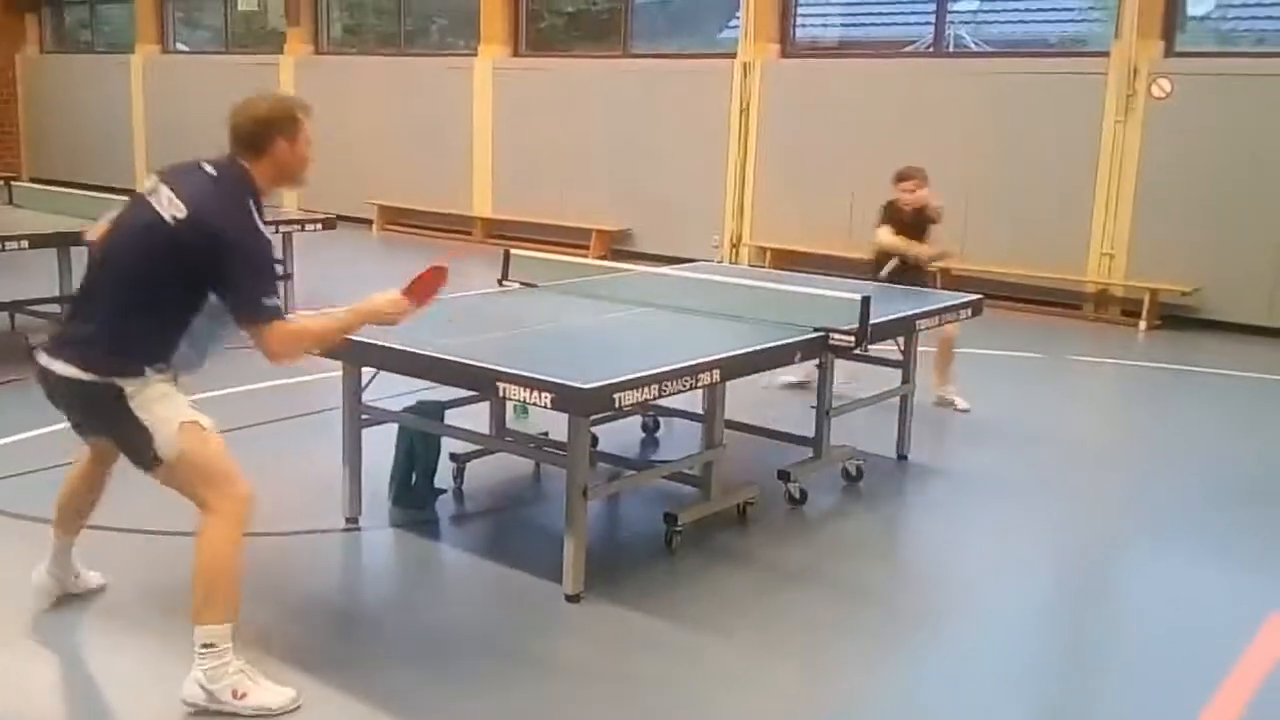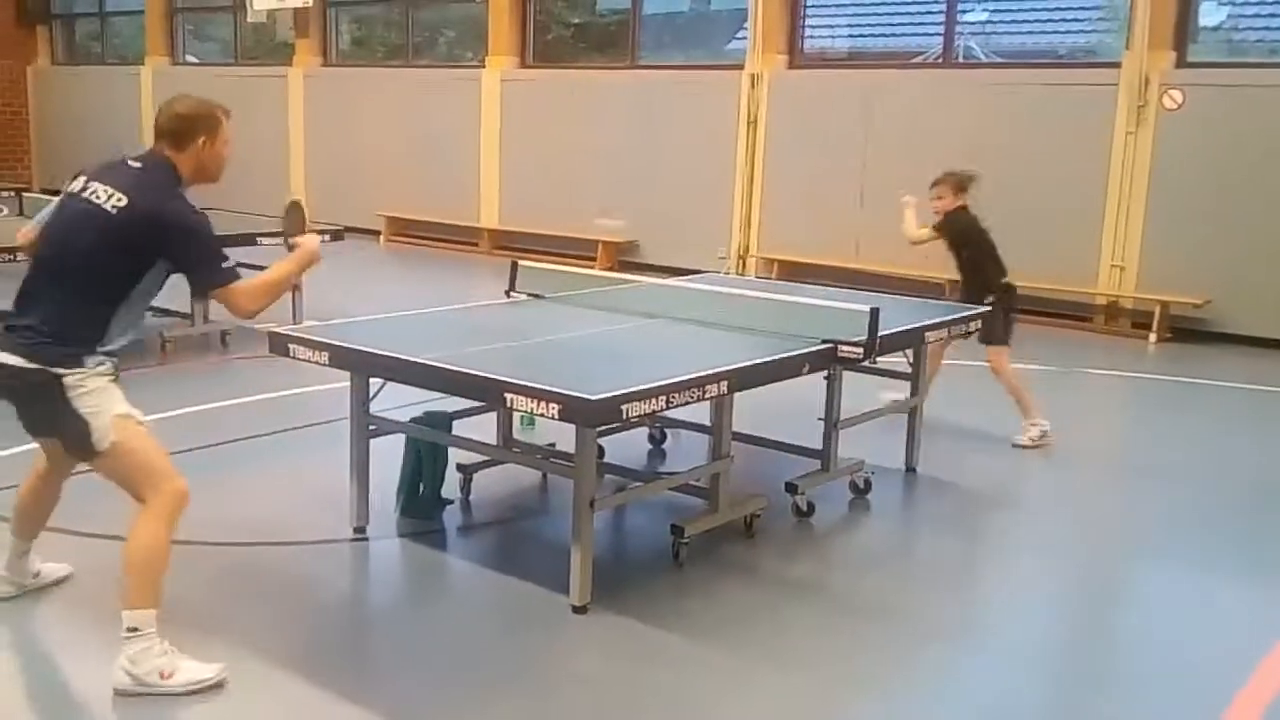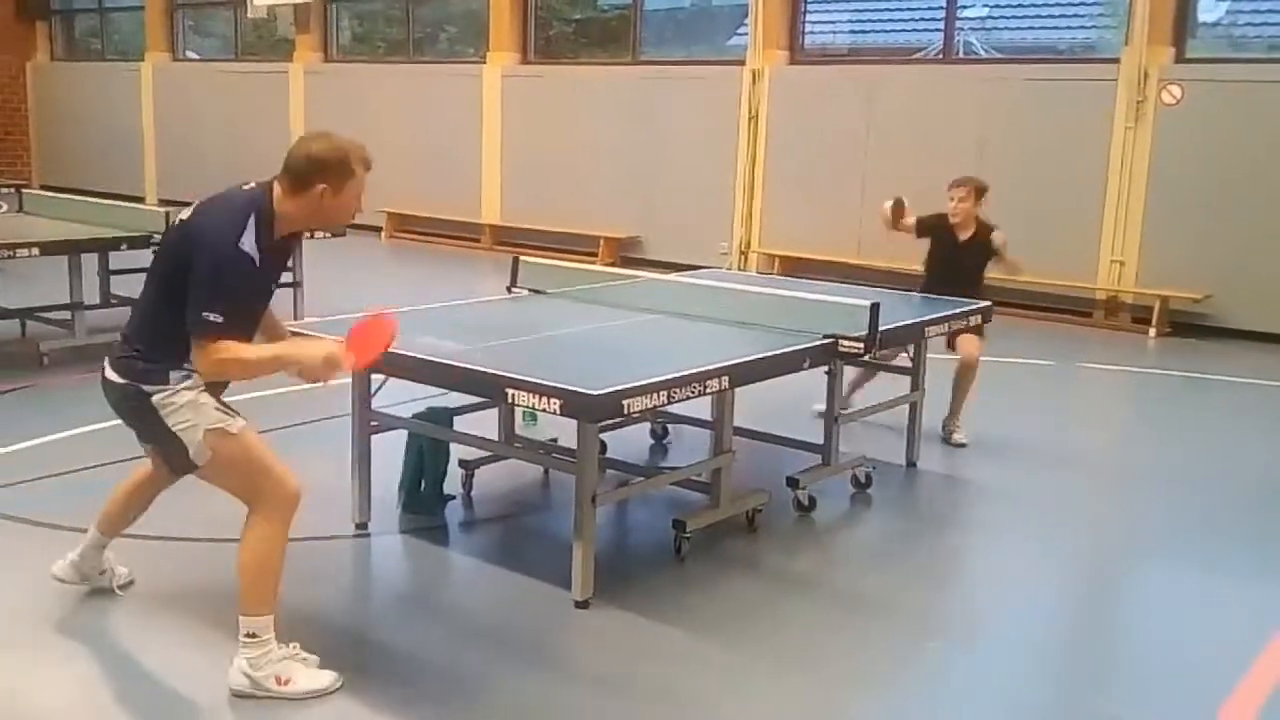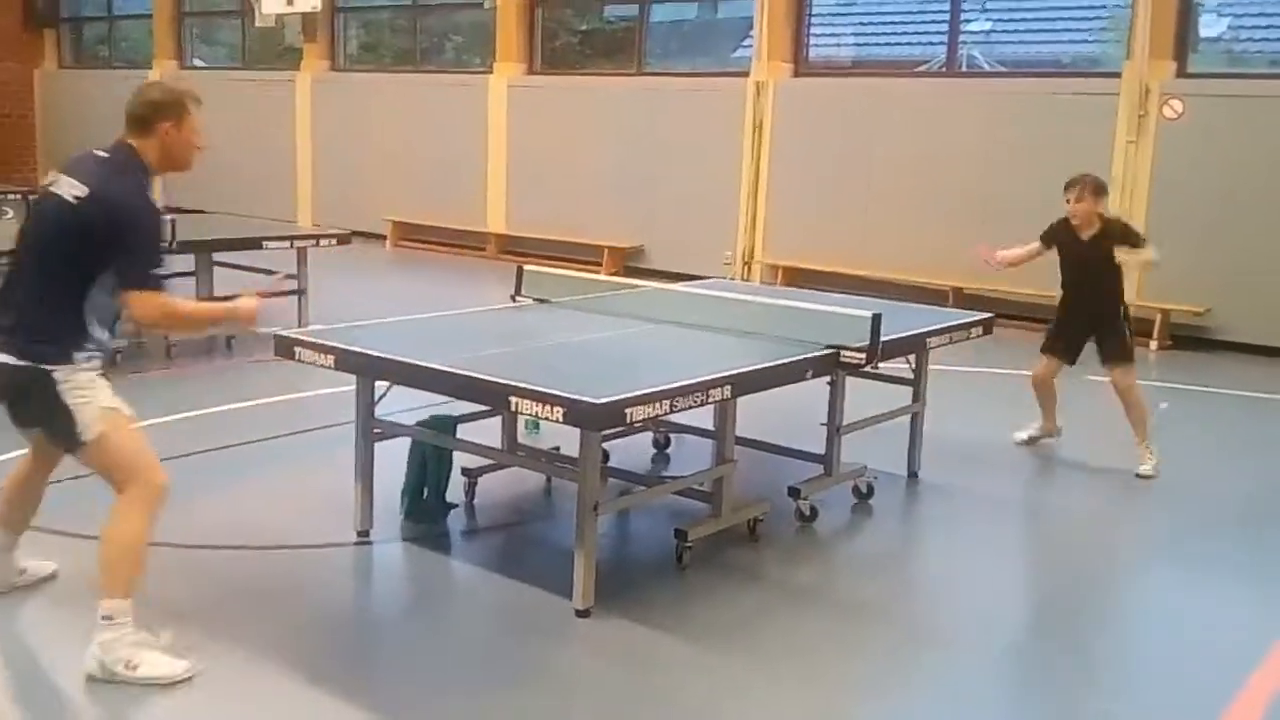
dt=0.7s
person 1, frame 1
left shoulder: (178, 178)
right shoulder: (238, 228)
left elbow: (100, 239)
right elbow: (279, 345)
right wrist: (368, 312)
left hip: (64, 359)
right hip: (121, 378)
left knee: (102, 454)
right knee: (227, 498)
left ankle: (59, 570)
right ankle: (216, 670)
person 1, frame 2
left shoulder: (99, 176)
right shoulder: (173, 215)
right elbow: (243, 301)
right wrist: (301, 258)
right hip: (64, 370)
left knee: (59, 456)
right knee: (164, 492)
right ankle: (142, 654)
person 1, frame 3
left shoulder: (268, 216)
right shoulder: (231, 241)
right elbow: (213, 360)
left wrist: (289, 342)
right wrist: (302, 356)
left hip: (153, 369)
right hip: (159, 382)
left knee: (167, 467)
right knee: (277, 493)
left ankle: (86, 561)
right ankle: (258, 660)
person 1, frame 4
left shoulder: (82, 170)
right shoulder: (131, 202)
right elbow: (147, 310)
left wrist: (89, 287)
right wrist: (230, 312)
right hip: (51, 363)
right knee: (143, 483)
right ankle: (114, 642)
person 2, frame 1
left shoulder: (925, 211)
right shoulder: (889, 211)
left elbow: (936, 212)
right elbow: (882, 239)
left wrist: (928, 203)
right wrist: (915, 249)
left hip: (913, 283)
right hip: (883, 281)
left knee: (948, 335)
left ankle: (943, 390)
person 2, frame 2
left shoulder: (956, 221)
right shoulder: (958, 221)
left elbow: (914, 237)
left wrist: (909, 209)
left hip: (994, 297)
right hip: (975, 295)
left knee: (997, 362)
right knee: (937, 338)
left ankle: (1036, 423)
person 2, frame 3
left shoulder: (988, 233)
right shoulder: (938, 221)
left elbow: (1014, 270)
right elbow: (901, 225)
left wrist: (1003, 251)
right wrist: (890, 216)
left knee: (970, 355)
right knee: (884, 353)
left ankle: (952, 421)
right ankle: (844, 398)
person 2, frame 4
left shoulder: (1117, 230)
right shoulder: (1060, 229)
left elbow: (1151, 255)
right elbow: (1028, 251)
left wrist: (1132, 257)
right wrist: (1004, 258)
left hip: (1109, 315)
right hip: (1071, 312)
left knee: (1125, 384)
right knee: (1041, 376)
left ankle: (1146, 449)
right ankle: (1048, 425)
